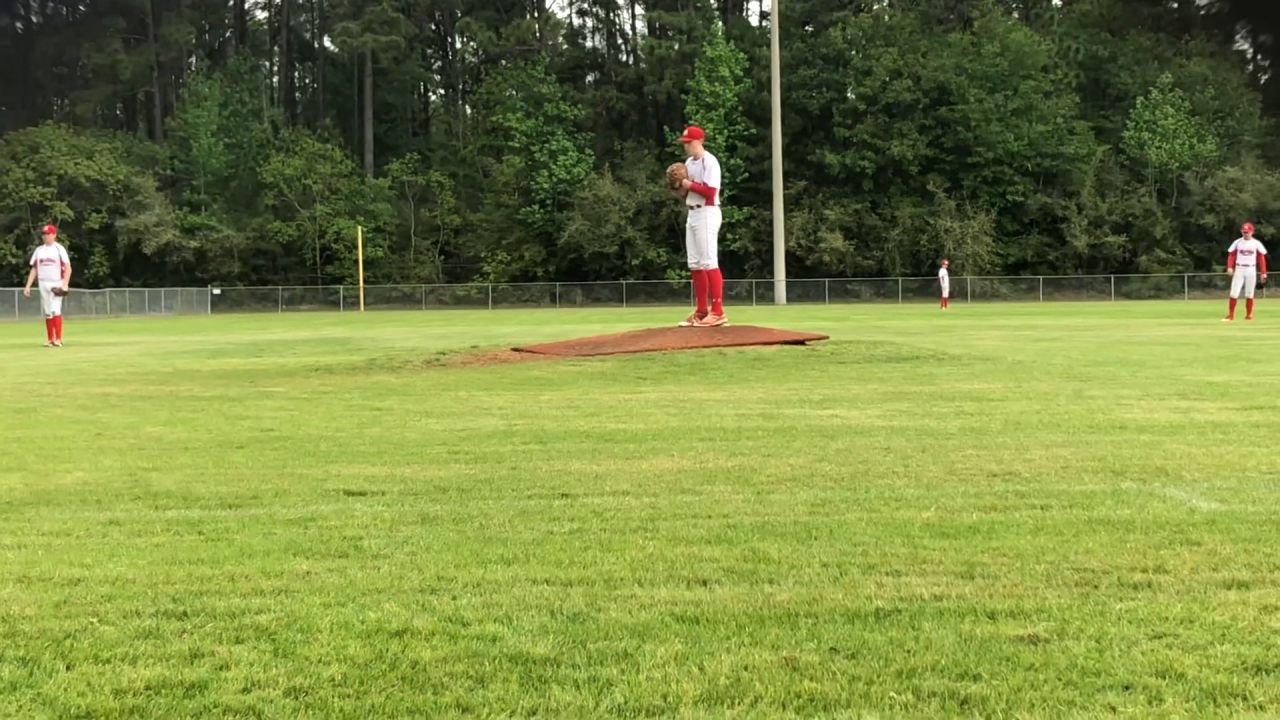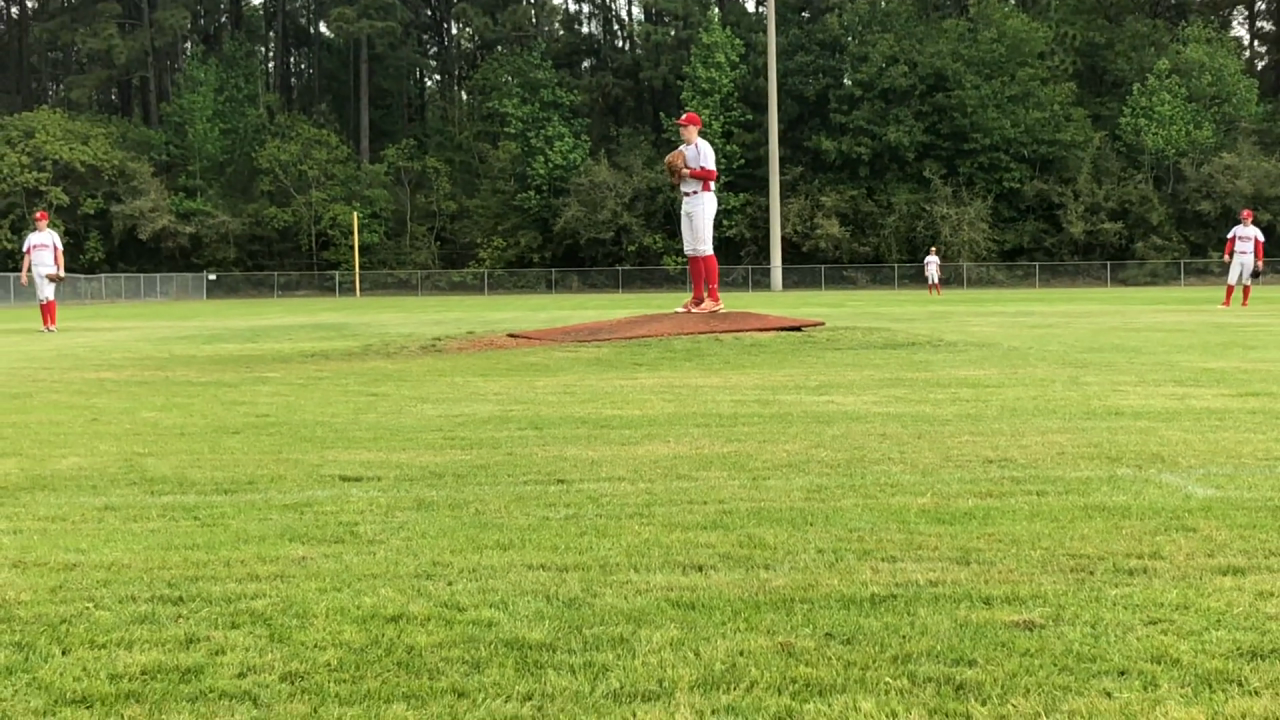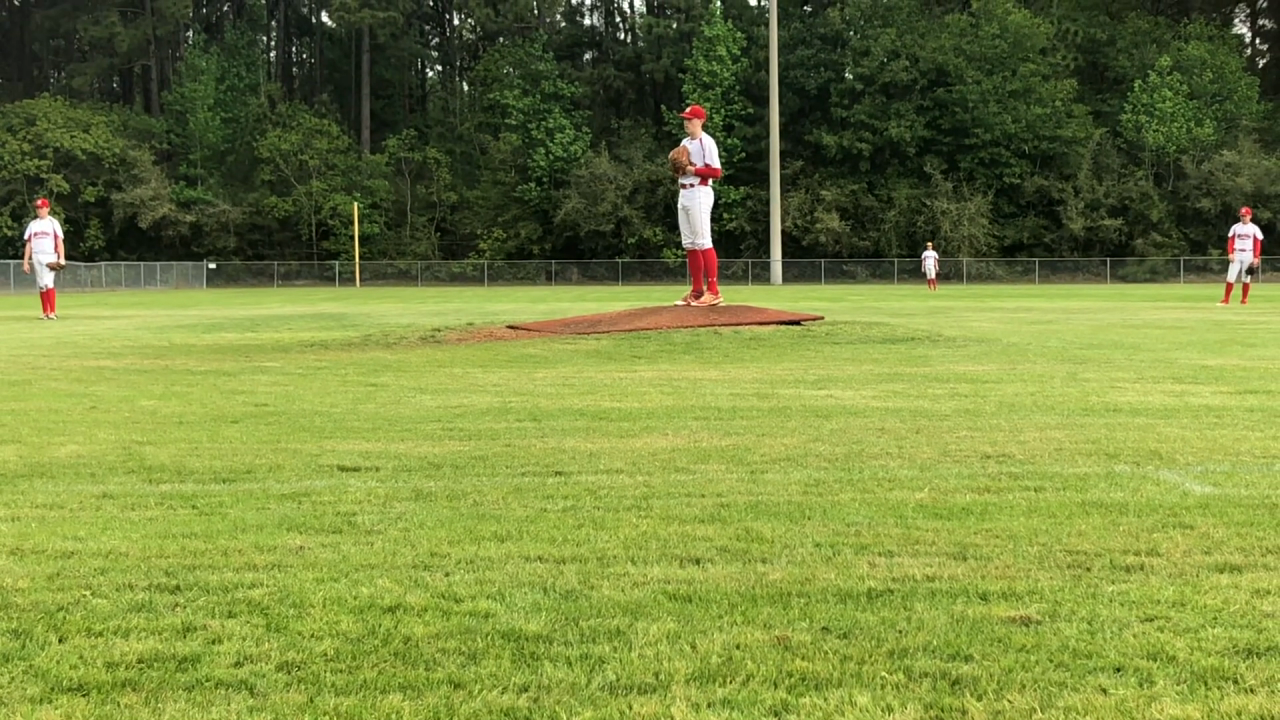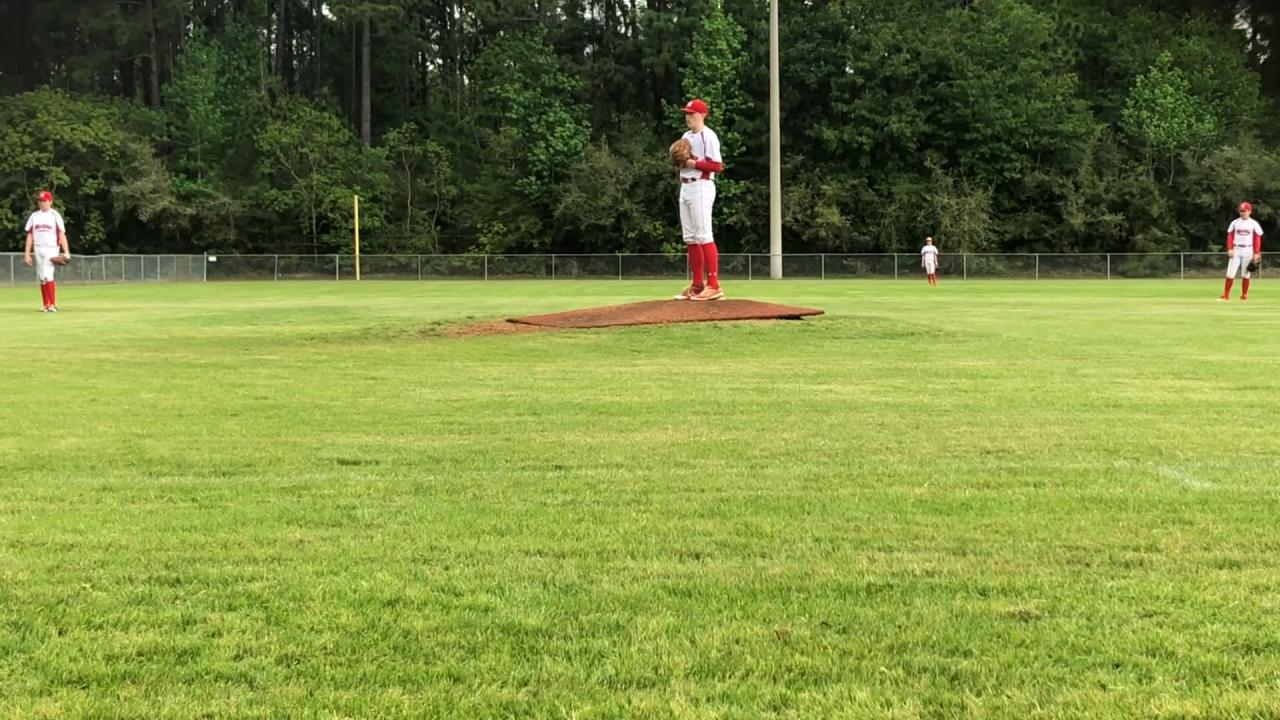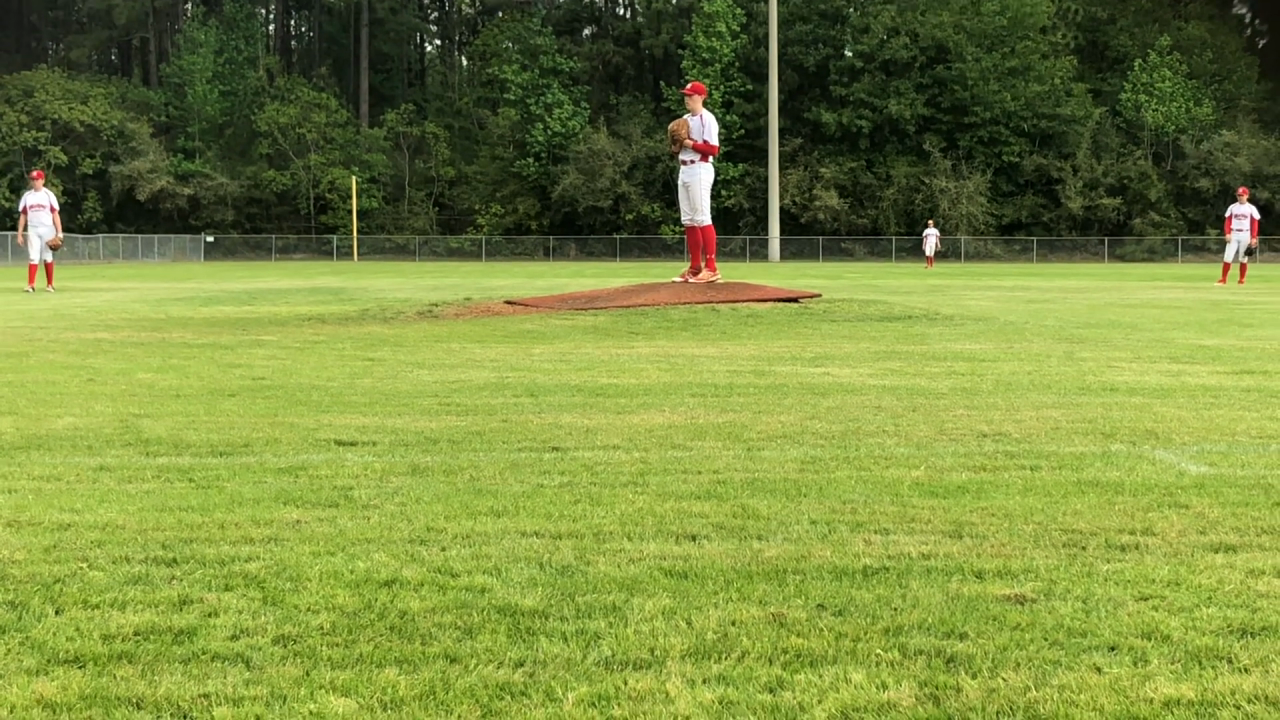
dt=1s
person 1, frame 1
left shoulder: (709, 162)
right shoulder: (689, 162)
left elbow: (711, 192)
left wrist: (689, 185)
right wrist: (679, 184)
left hip: (706, 214)
right hip: (692, 214)
left knee: (709, 262)
right knee: (695, 264)
left ankle: (717, 312)
right ankle: (702, 311)
person 1, frame 2
left shoulder: (703, 147)
right shoulder: (681, 150)
left elbow: (711, 175)
left wrist: (688, 172)
left hip: (702, 200)
right hip: (687, 201)
left knee: (703, 249)
right knee: (691, 251)
left ankle: (714, 298)
right ankle: (698, 297)
person 1, frame 3
left shoulder: (706, 142)
right shoulder: (685, 143)
left elbow: (716, 172)
left wrist: (691, 170)
left hip: (699, 194)
right hip: (683, 194)
left knee: (703, 242)
right knee: (689, 244)
left ankle: (713, 291)
right ankle: (697, 290)
person 1, frame 4
left shoulder: (708, 136)
right shoulder: (686, 136)
left elbow: (717, 166)
left wrist: (692, 163)
left hip: (701, 187)
right hip: (685, 187)
left knee: (703, 236)
right knee: (690, 238)
left ankle: (713, 286)
right ankle: (697, 284)
person 1, frame 5
left shoulder: (707, 119)
right shoulder: (685, 119)
left elbow: (713, 150)
left wrist: (689, 143)
left hip: (700, 170)
right hip: (684, 170)
left knee: (702, 218)
right knee: (688, 220)
left ankle: (711, 268)
right ankle: (695, 267)
